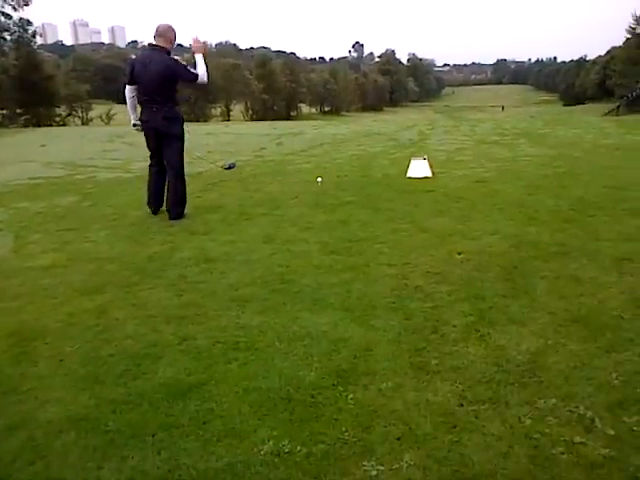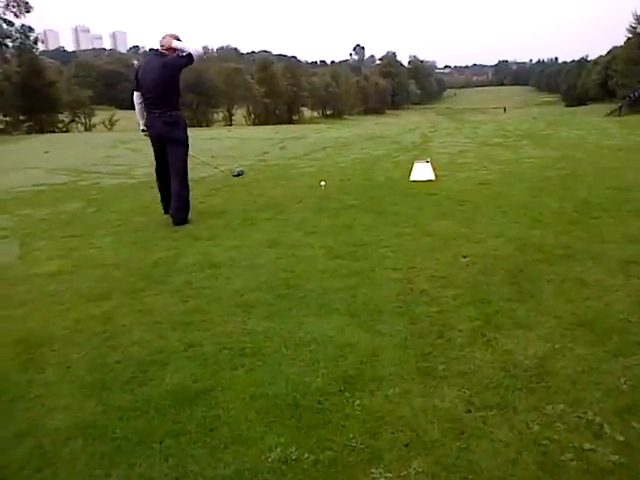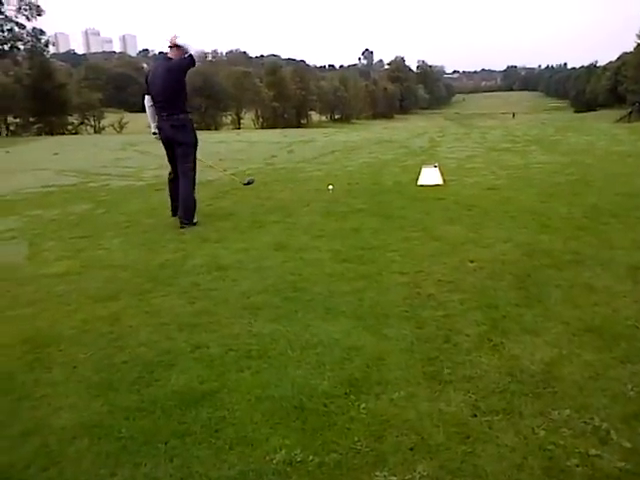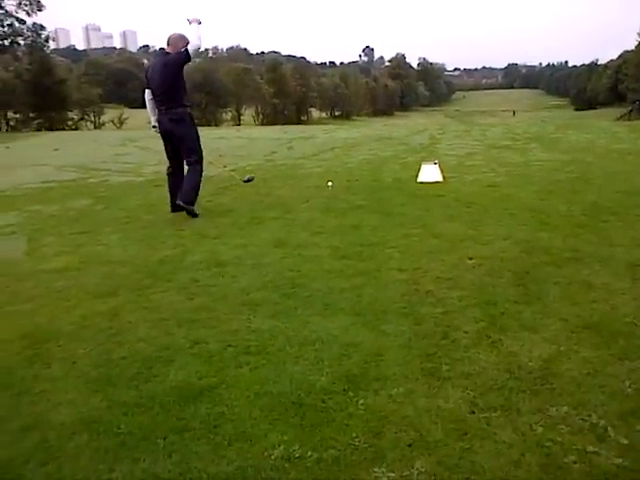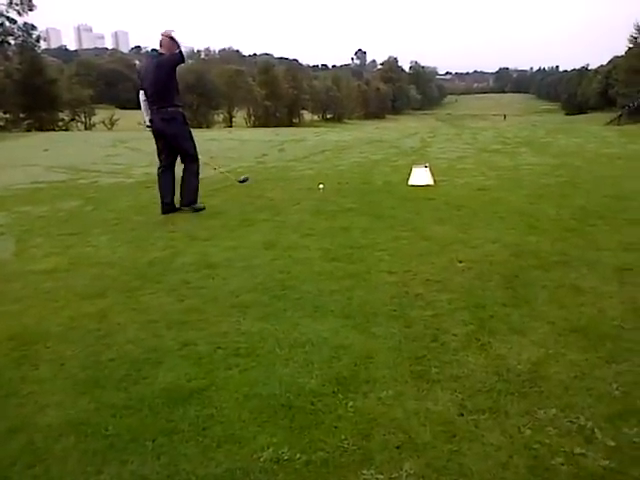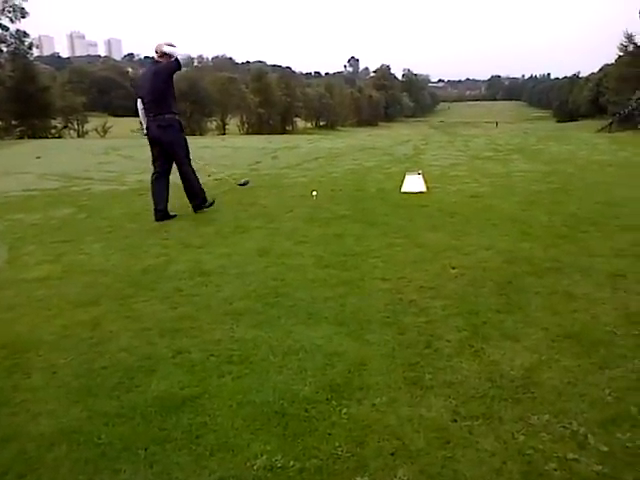
dt=0.2s
person 1, frame 1
left shoulder: (137, 60)
right shoulder: (170, 63)
left elbow: (129, 91)
right elbow: (201, 79)
left wrist: (134, 118)
right wrist: (199, 54)
left hip: (148, 118)
right hip: (169, 118)
left knee: (156, 162)
right knee: (174, 165)
left ankle: (154, 204)
right ankle: (175, 210)
person 1, frame 2
left shoulder: (142, 66)
right shoulder: (169, 64)
left elbow: (138, 98)
right elbow: (196, 51)
left wrist: (143, 123)
right wrist: (175, 43)
left hip: (153, 123)
right hip: (172, 122)
left knee: (162, 167)
right knee: (178, 170)
left ankle: (168, 205)
right ankle: (179, 215)
person 1, frame 3
left shoulder: (152, 71)
right shoulder: (175, 68)
left elbow: (149, 102)
left wrist: (155, 127)
right wrist: (180, 42)
left hip: (164, 126)
right hip: (180, 125)
left knee: (175, 169)
right knee: (186, 171)
left ankle: (177, 209)
right ankle: (186, 216)
person 1, frame 4
left shoulder: (152, 66)
right shoulder: (172, 62)
left elbow: (148, 96)
right elbow: (196, 45)
left wrist: (155, 121)
right wrist: (195, 24)
left hip: (164, 120)
right hip: (180, 118)
left knee: (174, 162)
right knee: (194, 160)
left ankle: (176, 203)
right ankle: (186, 199)
person 1, frame 5
left shoulder: (146, 67)
right shoulder: (165, 63)
left elbow: (143, 96)
left wrist: (149, 121)
right wrist: (173, 35)
left hip: (156, 120)
right hip: (172, 118)
left knee: (165, 163)
right knee: (190, 159)
left ankle: (167, 204)
right ankle: (188, 202)
person 1, frame 6
left shoulder: (144, 75)
right shoulder: (162, 70)
left elbow: (140, 105)
left wrist: (147, 127)
right wrist: (166, 49)
left hip: (152, 127)
right hip: (168, 125)
left knee: (160, 170)
right knee: (184, 166)
left ankle: (160, 211)
right ankle: (199, 202)
